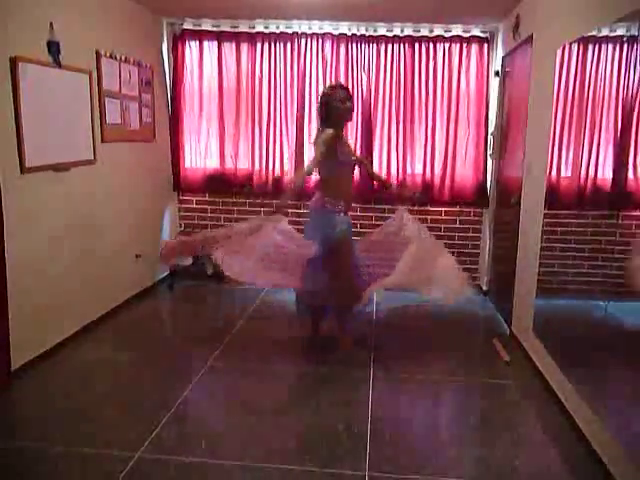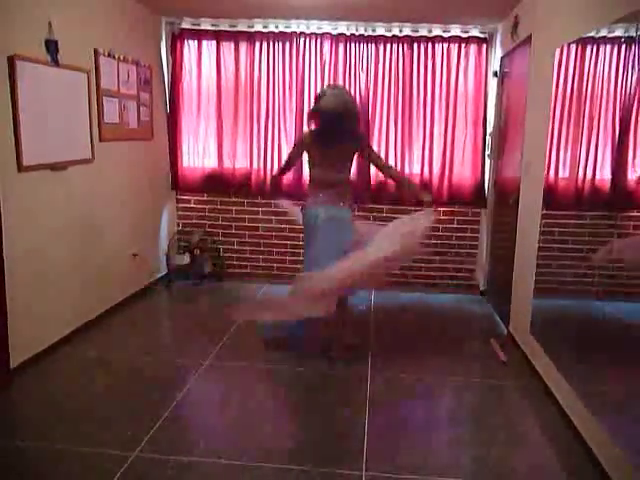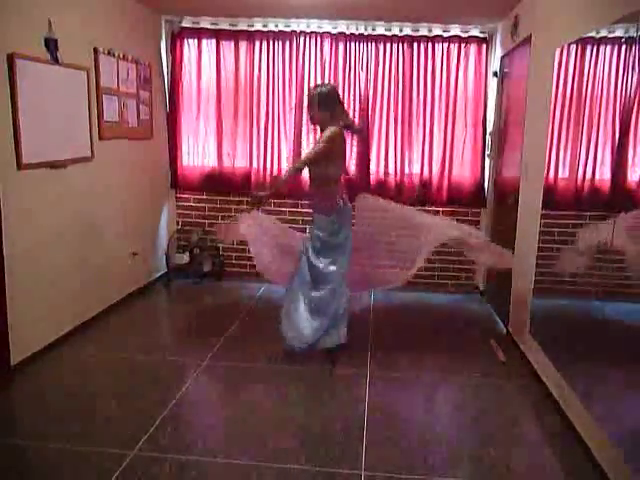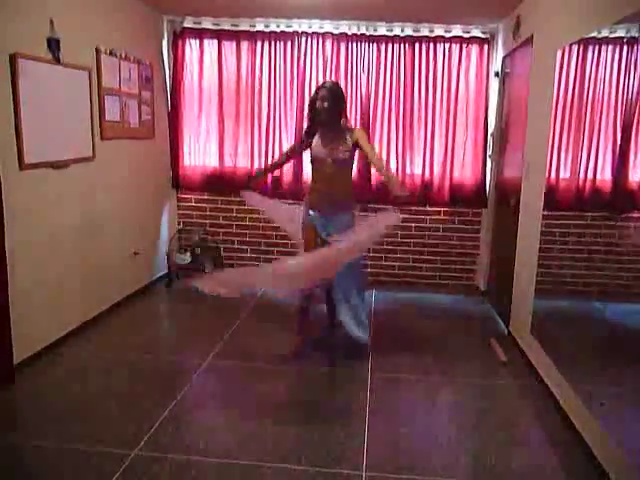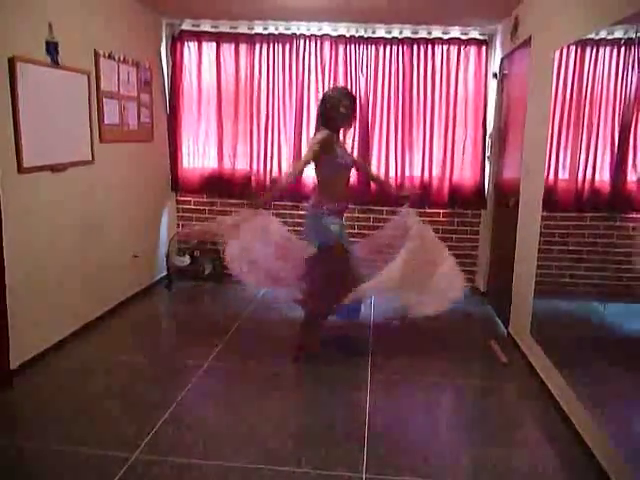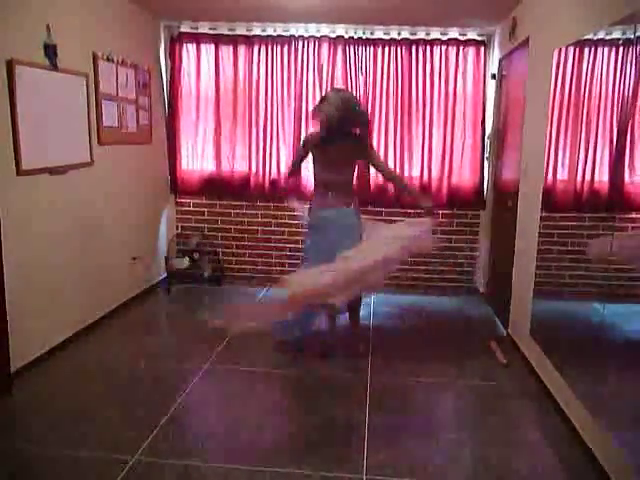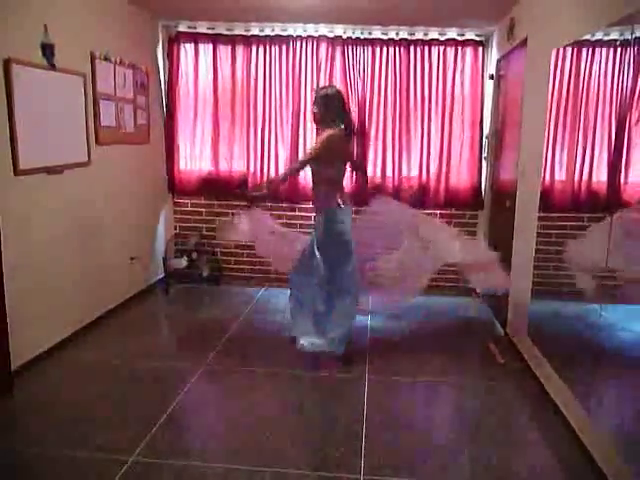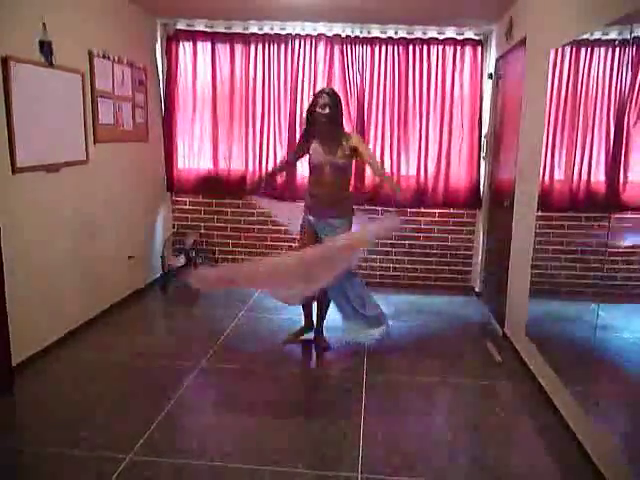
dt=0.3s
person 1, frame 1
left shoulder: (340, 137)
right shoulder: (327, 135)
left elbow: (361, 165)
right elbow: (309, 167)
left wrist: (385, 182)
right wrist: (288, 196)
left hip: (335, 211)
right hip: (330, 212)
left knee: (325, 275)
right knee: (348, 279)
left ankle: (316, 332)
right ankle: (342, 337)
person 1, frame 2
left shoulder: (309, 136)
right shoulder: (356, 139)
left elbow: (288, 166)
right elbow: (387, 168)
left wrist: (273, 181)
right wrist: (419, 192)
left hip: (315, 207)
right hip: (341, 208)
left knee: (321, 274)
right ankle: (340, 336)
person 1, frame 3
left shoulder: (332, 134)
right shoulder: (334, 133)
left elbow: (303, 163)
left wrist: (273, 190)
left hip: (332, 212)
right hip: (327, 209)
left knee: (325, 277)
right knee: (315, 272)
left ankle: (326, 341)
right ankle: (327, 337)
person 1, frame 4
left shoulder: (355, 134)
right shoulder: (309, 134)
left elbow: (375, 160)
right elbow: (284, 158)
left wrist: (395, 184)
right wrist: (257, 175)
left hip: (343, 213)
right hip: (314, 211)
left knee: (341, 275)
left ankle: (333, 330)
right ankle: (303, 333)
person 1, frame 5
left shoulder: (335, 140)
right shoulder: (323, 137)
left elbow: (361, 167)
right elbow: (298, 167)
left wrist: (390, 187)
right wrist: (271, 195)
left hip: (333, 217)
right hip: (324, 217)
left knee: (323, 280)
right knee: (343, 279)
left ankle: (308, 338)
right ankle: (307, 341)
person 1, frame 6
left shoulder: (313, 138)
right shoulder: (359, 141)
left elbow: (294, 168)
right elbow: (388, 172)
left wrist: (287, 180)
right wrist: (420, 198)
left hip: (320, 211)
right hip: (347, 213)
person 1, frame 7
left shoulder: (330, 137)
right shoulder: (340, 137)
left elbow: (299, 164)
right elbow: (357, 167)
left wrist: (267, 188)
right wrist: (368, 187)
left hip: (330, 211)
right hip: (334, 209)
left knee: (331, 276)
right knee: (320, 271)
left ankle: (336, 343)
right ankle: (328, 335)
person 1, frame 8
left shoulder: (349, 140)
right shoulder: (307, 139)
left elbow: (373, 165)
right elbow: (287, 162)
left wrist: (393, 188)
right wrist: (263, 180)
left hip: (339, 215)
right hip: (312, 213)
left ankle: (318, 329)
right ankle: (306, 324)
